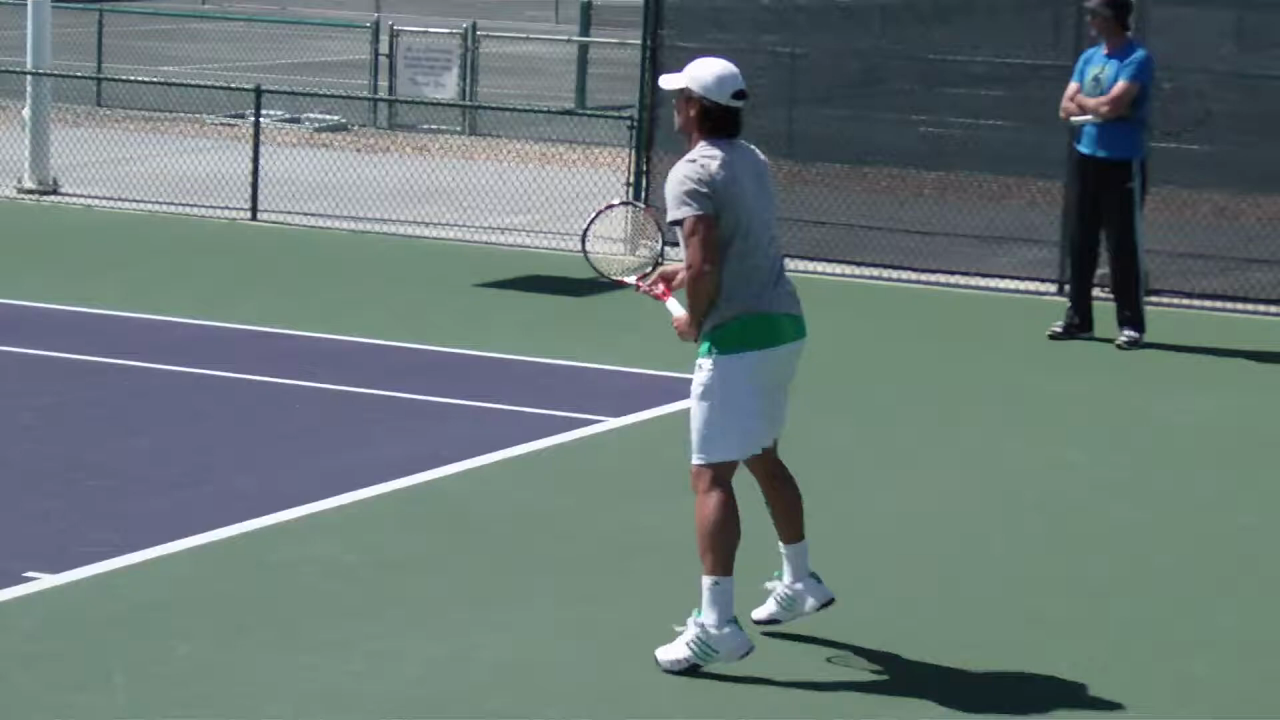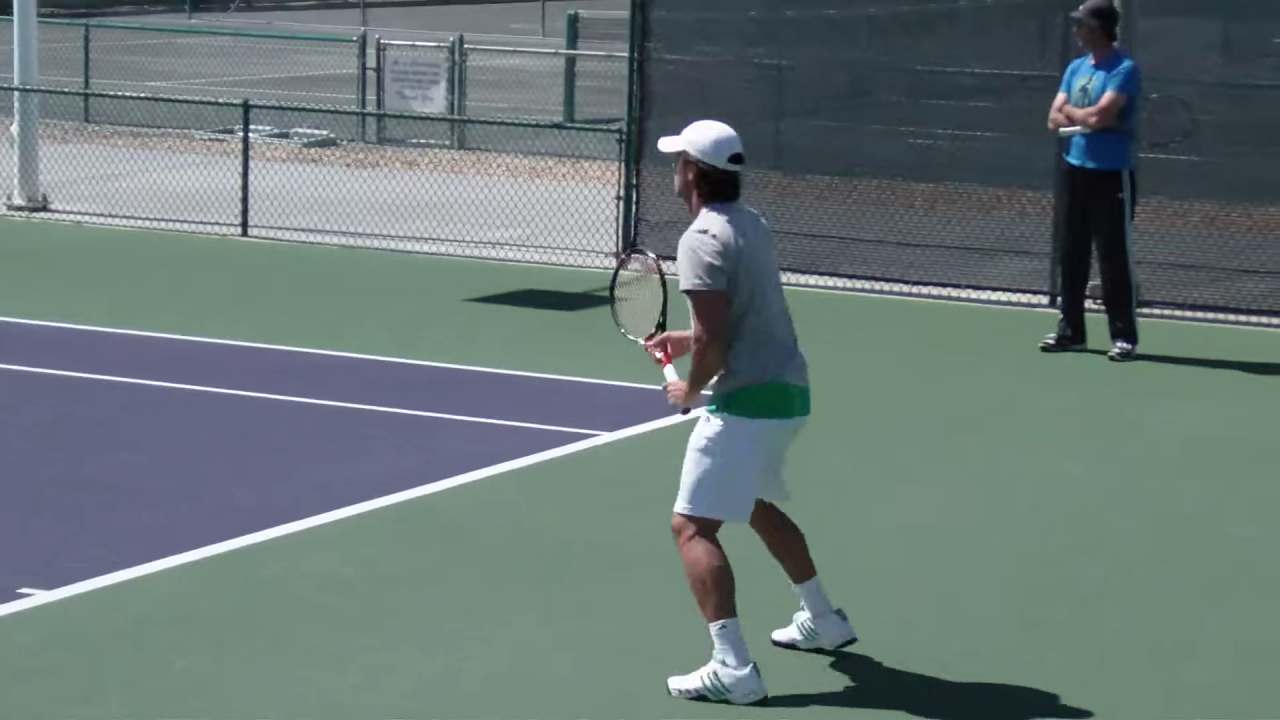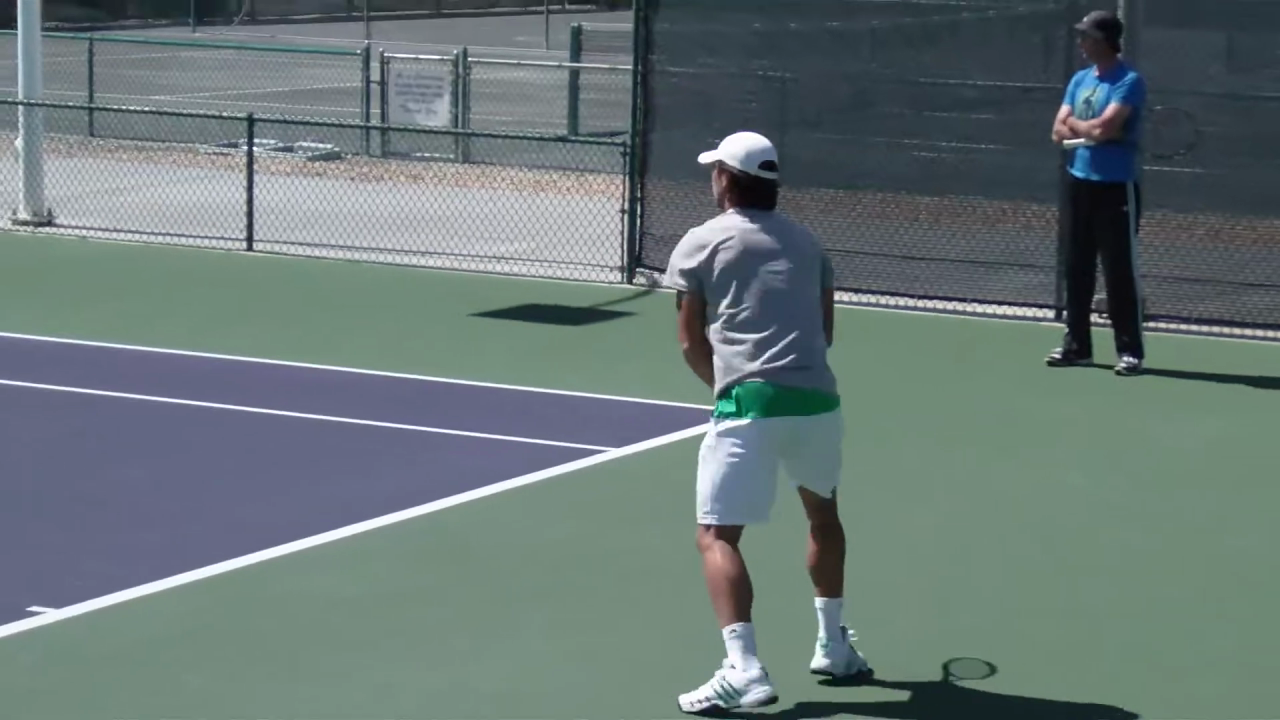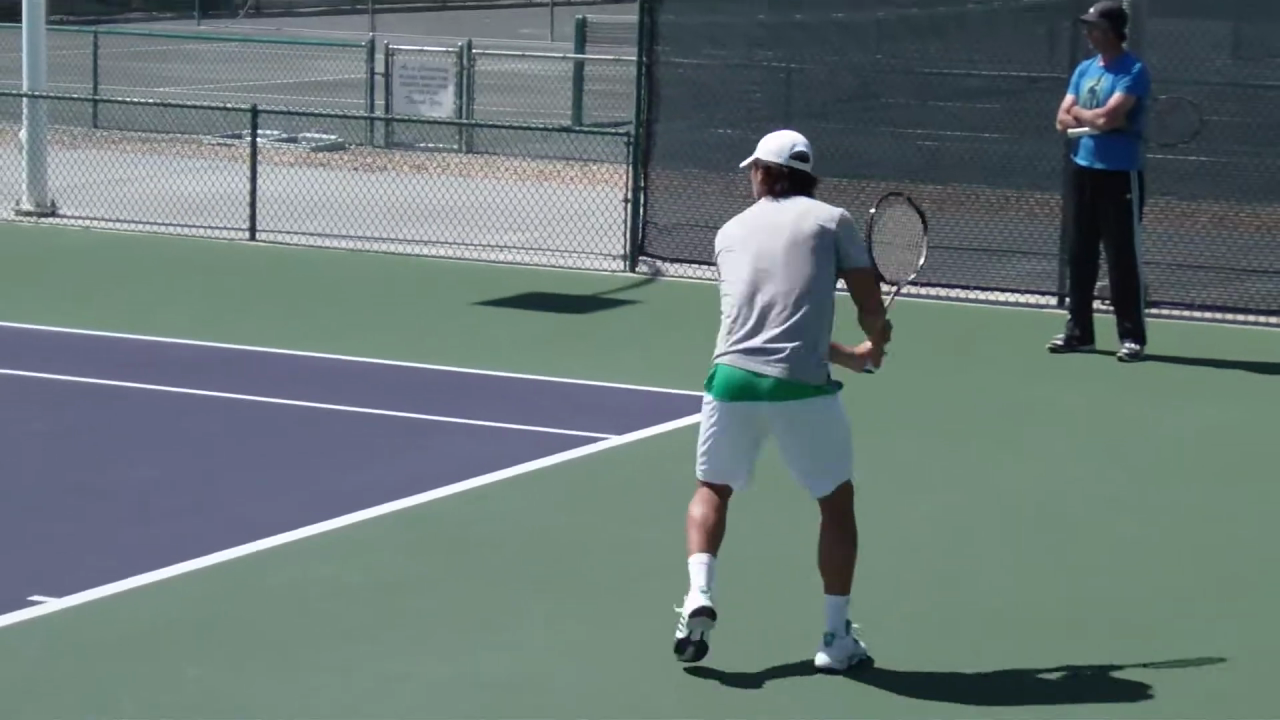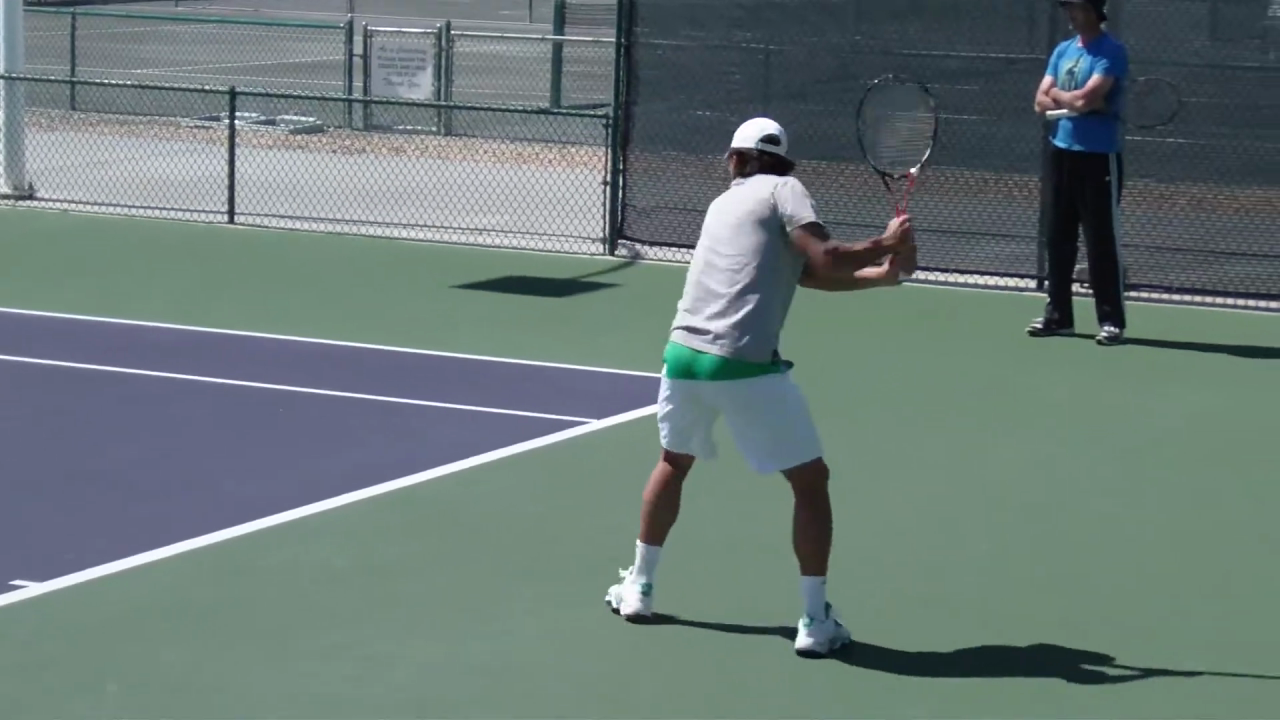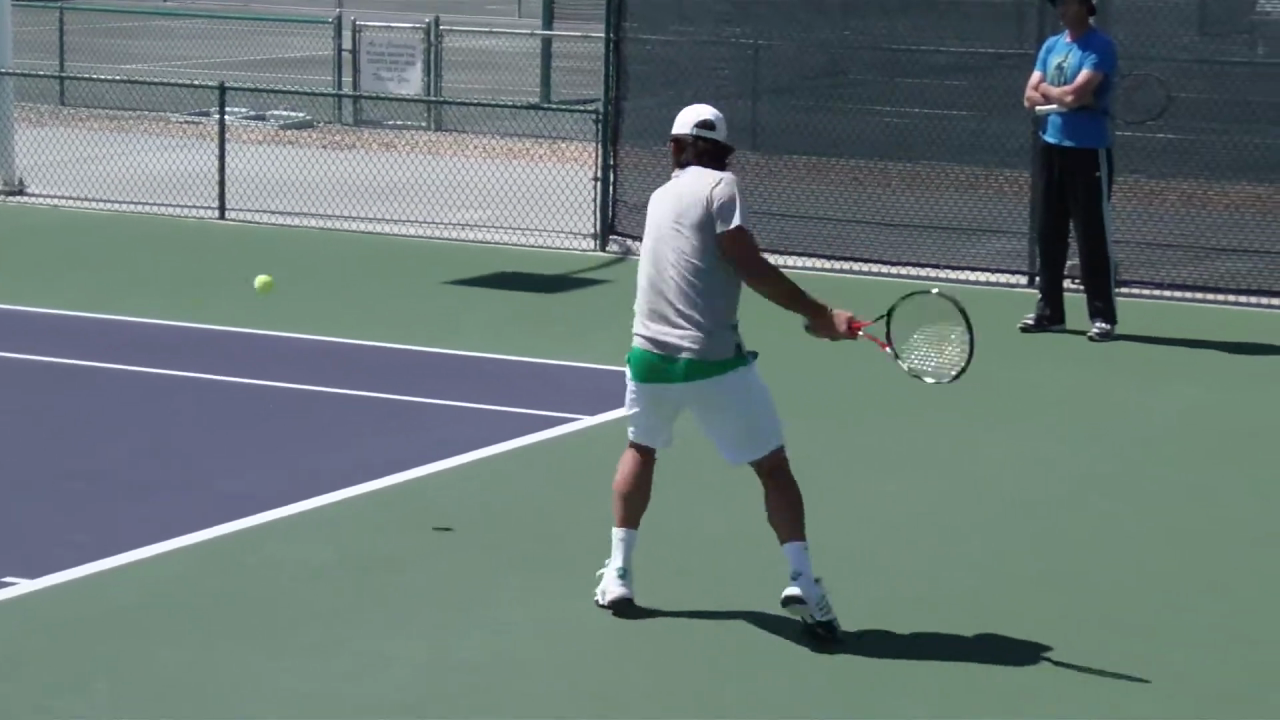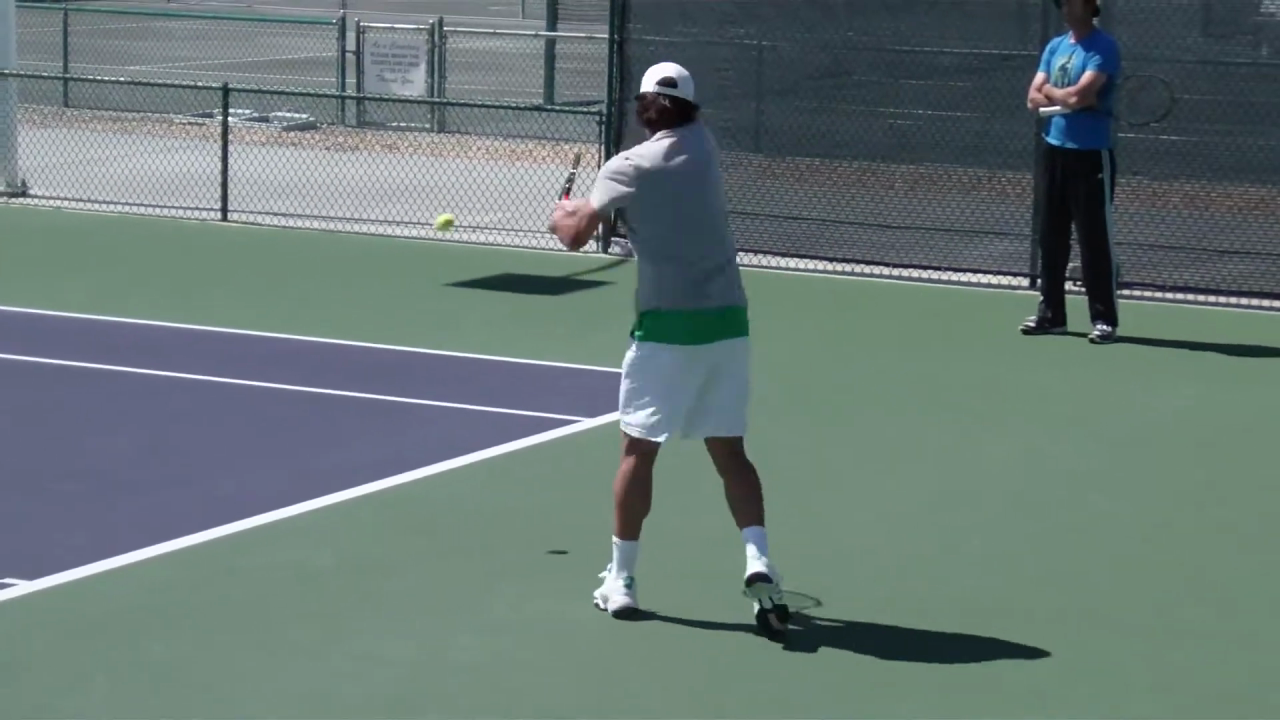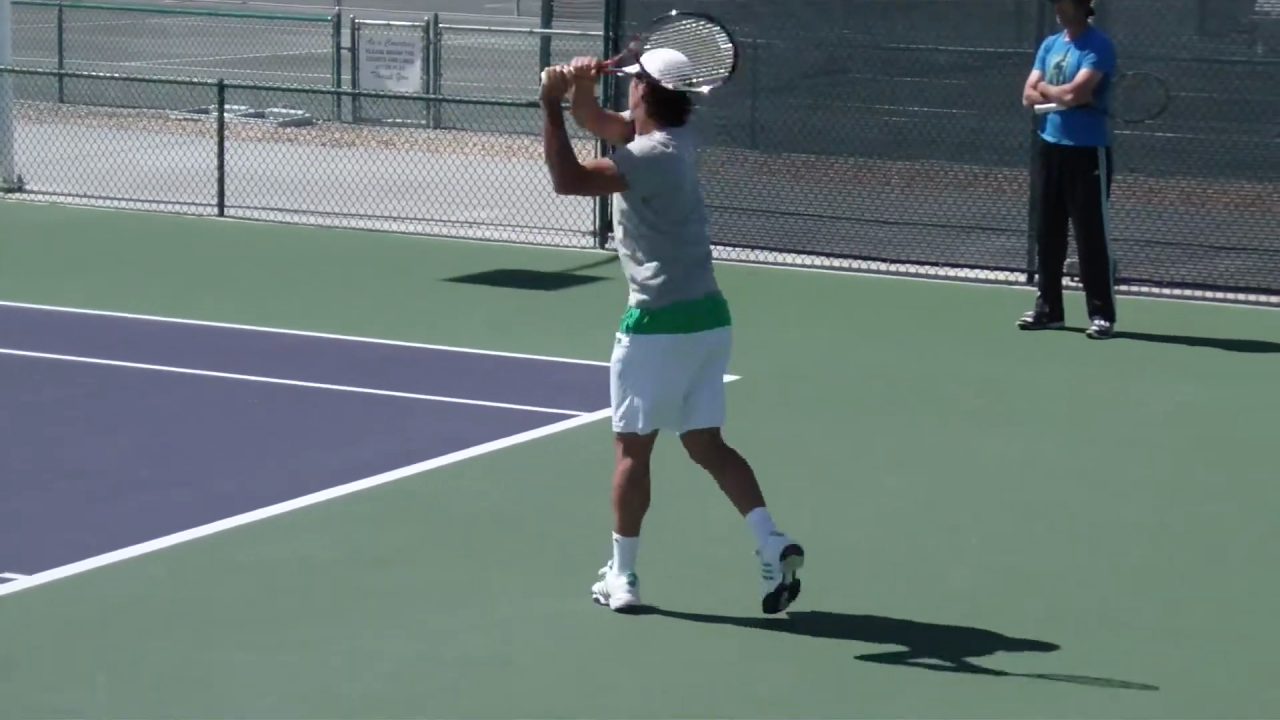
dt=0.2s
person 1, frame 1
left shoulder: (691, 174)
right shoulder: (753, 160)
left elbow: (704, 266)
left wrist: (692, 318)
right wrist: (681, 274)
left hip: (740, 336)
right hip: (784, 325)
left knee: (711, 478)
right knee: (762, 457)
left ankle: (715, 626)
right ankle: (799, 581)
person 1, frame 2
left shoulder: (702, 240)
right shoulder: (753, 224)
left elbow: (713, 341)
left wrist: (691, 389)
right wrist: (688, 340)
left hip: (745, 401)
right hip: (792, 394)
left knee: (691, 528)
right knee: (760, 509)
left ankle: (733, 666)
right ankle: (821, 617)
person 1, frame 3
left shoulder: (698, 245)
right shoulder: (805, 241)
left elbow: (693, 347)
left hip: (750, 402)
right hip: (817, 397)
left knee: (717, 539)
right knee: (821, 508)
left ankle: (745, 671)
right ankle: (833, 644)
person 1, frame 4
left shoulder: (730, 231)
right shoulder: (832, 220)
right elbow: (871, 305)
left wrist: (841, 354)
right wrist: (876, 343)
left hip: (730, 381)
right hip: (800, 389)
left knee: (712, 491)
right knee: (837, 504)
left ankle: (699, 597)
right ankle: (836, 637)
person 1, frame 5
left shoulder: (724, 202)
right shoulder: (784, 192)
left elbow: (803, 274)
right elbow: (823, 260)
left wrist: (881, 271)
right wrist: (885, 244)
left hip: (684, 359)
right hip: (746, 367)
left knee: (671, 462)
right knee: (812, 483)
left ankle: (637, 587)
right ankle: (815, 619)
person 1, frame 6
left shoulder: (660, 196)
right shoulder: (721, 187)
right elbow: (754, 270)
left wrist: (801, 311)
right wrist: (816, 311)
left hip: (651, 359)
right hip: (714, 363)
left knee: (639, 451)
right knee: (774, 467)
left ankle: (617, 575)
right ankle: (803, 585)
person 1, frame 7
left shoulder: (634, 167)
right shoulder: (699, 145)
left elbow: (574, 233)
left wrist: (561, 217)
right wrist: (585, 208)
left hip: (671, 331)
right hip: (730, 324)
left knee: (638, 452)
right knee: (730, 453)
left ankle: (621, 582)
right ankle: (758, 560)
person 1, frame 8
left shoulder: (651, 153)
right shoulder: (665, 136)
left elbow: (567, 181)
right elbow: (593, 118)
left wrist: (550, 103)
right wrist: (579, 81)
left hip: (660, 320)
right hip: (708, 315)
left knee: (633, 447)
right knee: (708, 443)
left ankle: (621, 577)
right ankle: (770, 540)
person 2, frame 1
left shoulder: (1138, 58)
right shoulder: (1088, 57)
left elbow: (1110, 105)
right elbow: (1066, 108)
left wrist: (1083, 100)
right wrist: (1100, 109)
left hip: (1122, 163)
right hip: (1086, 158)
left knee: (1124, 247)
right knee: (1080, 243)
left ankle: (1131, 324)
right ankle: (1078, 318)
person 2, frame 2
left shoulder: (1125, 69)
right shoulder: (1075, 68)
left elbow: (1098, 116)
right elbow: (1054, 119)
left wrist: (1071, 110)
right wrist: (1087, 119)
left hip: (1111, 175)
right hip: (1074, 170)
left knee: (1115, 258)
right knee: (1072, 255)
left ankle: (1124, 336)
right ankle: (1070, 330)
person 2, frame 3
left shoulder: (1129, 81)
right shoulder: (1079, 80)
left elbow: (1101, 128)
right elbow: (1059, 131)
left wrist: (1075, 123)
right wrist: (1090, 132)
left hip: (1115, 188)
right hip: (1079, 183)
left knee: (1120, 272)
right knee: (1077, 268)
left ankle: (1130, 350)
right ankle: (1076, 344)
person 2, frame 4
left shoulder: (1133, 71)
right shoulder: (1084, 69)
left elbow: (1106, 117)
right elbow: (1062, 120)
left wrist: (1080, 112)
right wrist: (1096, 119)
left hip: (1119, 176)
right hip: (1083, 171)
left knee: (1123, 259)
right knee: (1080, 255)
left ankle: (1132, 337)
right ankle: (1079, 331)
person 2, frame 5
left shoulder: (1111, 52)
right shoulder: (1062, 50)
left elbow: (1084, 99)
right elbow: (1041, 102)
left wrist: (1057, 94)
right wrist: (1073, 101)
left hip: (1098, 158)
right hip: (1061, 153)
left knee: (1102, 242)
right knee: (1058, 238)
left ankle: (1111, 320)
right ankle: (1058, 314)
person 2, frame 6
left shoulder: (1100, 46)
right shoulder: (1050, 46)
left elbow: (1074, 94)
right elbow: (1030, 97)
left wrist: (1046, 88)
right wrist: (1064, 97)
left hip: (1088, 153)
right hip: (1050, 149)
left knee: (1093, 238)
right knee: (1048, 234)
left ankle: (1103, 315)
right ankle: (1049, 310)
person 2, frame 7
left shoulder: (1104, 47)
right shoulder: (1054, 47)
left elbow: (1077, 95)
right elbow: (1034, 99)
left wrist: (1050, 90)
right wrist: (1067, 99)
left hip: (1091, 154)
right hip: (1053, 150)
left knee: (1095, 239)
right knee: (1050, 236)
left ankle: (1104, 318)
right ankle: (1051, 312)
person 2, frame 8
left shoulder: (1099, 46)
right shoulder: (1049, 44)
left elbow: (1073, 93)
right elbow: (1029, 96)
left wrist: (1045, 87)
right wrist: (1062, 96)
left hip: (1087, 151)
right hip: (1049, 147)
left knee: (1092, 235)
right knee: (1047, 232)
left ankle: (1102, 313)
right ankle: (1048, 308)
